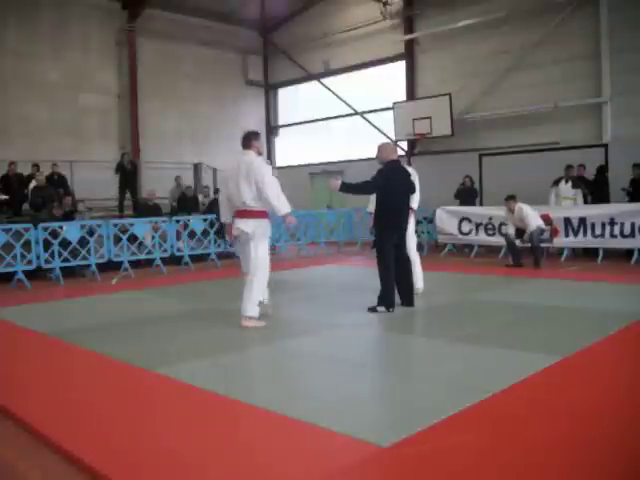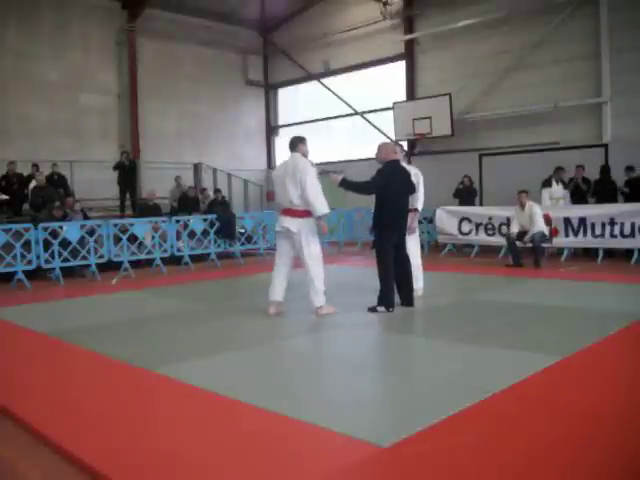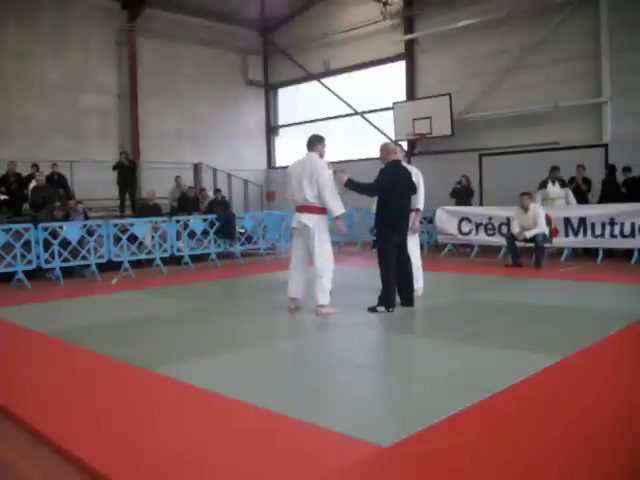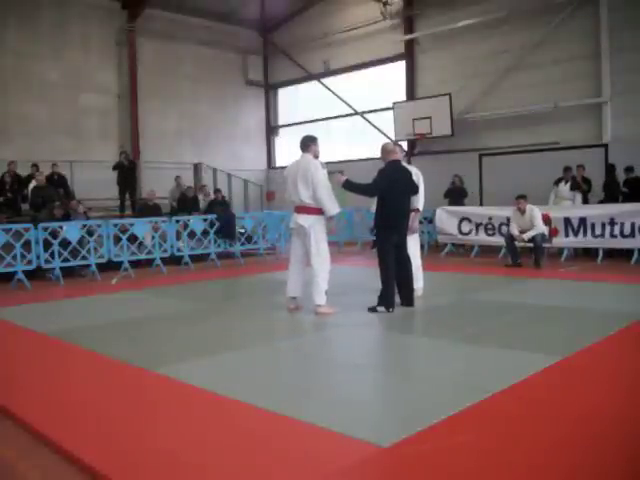
dt=0.7s
person 1, frame 1
left shoulder: (231, 167)
right shoulder: (259, 163)
left elbow: (225, 197)
right elbow: (271, 191)
left wrist: (228, 223)
right wrist: (286, 214)
left hip: (239, 220)
right hip: (256, 221)
left knee: (249, 266)
right knee: (259, 268)
left ankle: (260, 302)
right ankle: (249, 315)
person 1, frame 2
left shoulder: (279, 169)
right shoulder: (304, 165)
right elbow: (312, 192)
right wrist: (321, 217)
left hip: (284, 219)
right hip: (302, 220)
left knee: (281, 263)
right knee: (314, 263)
left ankle: (274, 304)
right ankle: (320, 305)
person 1, frame 3
left shoulder: (294, 166)
right shoulder: (320, 164)
left elbow: (291, 193)
right elbow: (328, 192)
right wrist: (338, 217)
left hip: (299, 215)
right hip: (316, 217)
left knee: (298, 260)
right knee: (323, 261)
left ankle: (294, 300)
right ankle: (322, 304)
person 1, frame 4
left shoulder: (291, 168)
right shoulder: (314, 165)
left elbow: (289, 194)
right elbow: (323, 192)
right wrist: (332, 216)
left hip: (298, 216)
right hip: (313, 217)
left knee: (296, 259)
right knee: (320, 260)
left ankle: (292, 300)
right ankle: (320, 304)
person 2, frame 1
left shoulder: (386, 172)
right shoulder: (403, 172)
left elbow: (368, 187)
right elbow: (411, 189)
left wrist: (342, 186)
left hip: (386, 223)
right hip: (400, 223)
left knee: (386, 261)
right knee: (401, 259)
left ankle: (387, 302)
right ankle: (407, 298)
person 2, frame 2
left shoulder: (385, 172)
right shoulder: (403, 172)
left elbow: (368, 188)
right elbow: (411, 189)
left wrist: (342, 182)
left hip: (386, 223)
right hip: (399, 222)
left knee: (385, 261)
right knee: (401, 259)
left ankle: (386, 302)
right ankle: (407, 298)
person 2, frame 3
left shoulder: (388, 172)
right shoulder: (404, 171)
left elbow: (372, 189)
right elbow: (412, 189)
left wrist: (348, 182)
left hip: (388, 223)
right hip: (401, 222)
left knee: (387, 261)
right knee: (402, 258)
left ankle: (387, 302)
right ankle: (407, 298)
person 2, frame 4
left shoulder: (386, 172)
right shoulder: (405, 172)
left elbow: (371, 190)
right elbow: (414, 190)
left wrist: (346, 183)
left hip: (387, 223)
right hip: (401, 222)
left knee: (387, 261)
right knee: (402, 258)
left ankle: (386, 302)
right ankle: (407, 298)
person 3, frame 1
left shoulder: (408, 171)
left elbow: (414, 194)
right elbow: (375, 195)
left wrist: (408, 214)
left knee: (409, 250)
left ankle: (417, 285)
person 3, frame 2
left shoulder: (413, 172)
left elbow: (418, 196)
left wrist: (414, 218)
left hip: (407, 217)
left knee: (411, 252)
left ankle: (416, 287)
person 3, frame 3
left shoulder: (413, 172)
right shoulder: (387, 173)
left elbow: (419, 197)
right elbow: (380, 196)
left wrist: (416, 219)
right wrist: (377, 218)
left hip: (407, 218)
right hip: (390, 219)
left knee: (411, 253)
right knee: (392, 254)
left ankle: (416, 286)
right ankle: (397, 285)
person 3, frame 4
left shoulder: (413, 172)
right shoulder: (386, 174)
left elbow: (419, 197)
right elbow: (379, 196)
left wrist: (415, 220)
right wrist: (377, 219)
left hip: (407, 218)
right hip: (390, 220)
left knee: (411, 253)
right knee: (391, 254)
left ankle: (416, 286)
right ankle: (397, 285)
